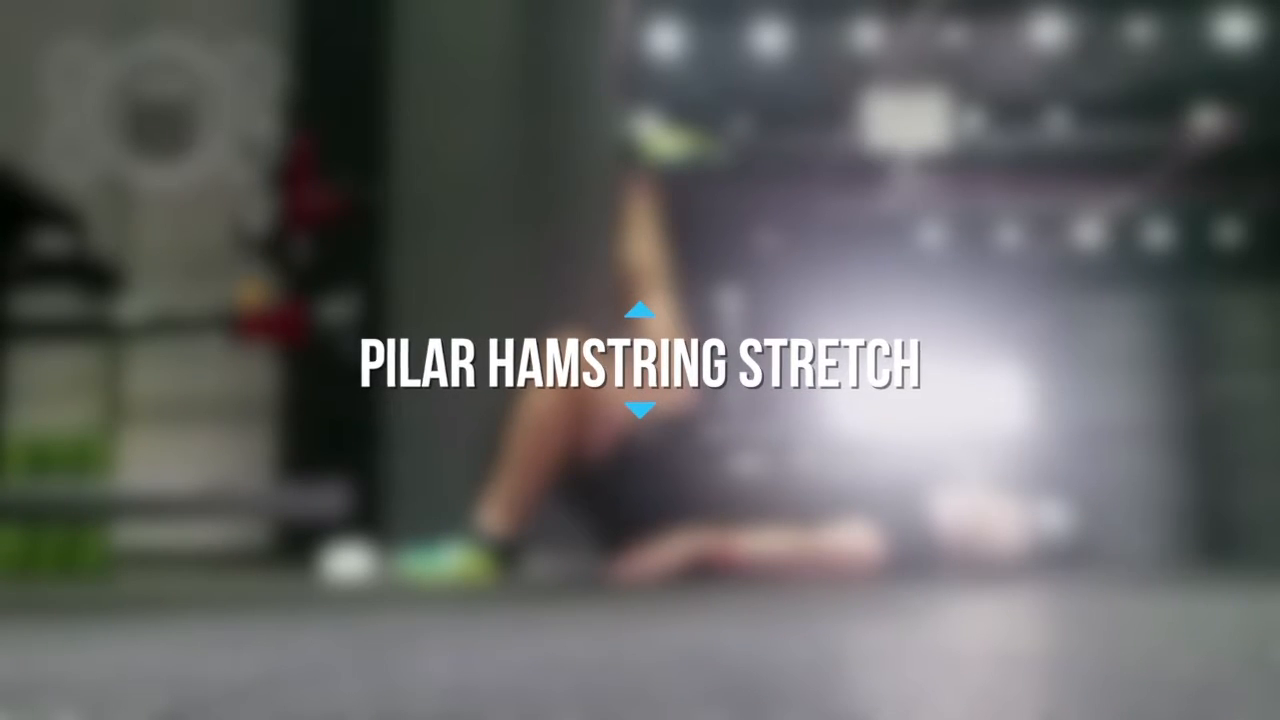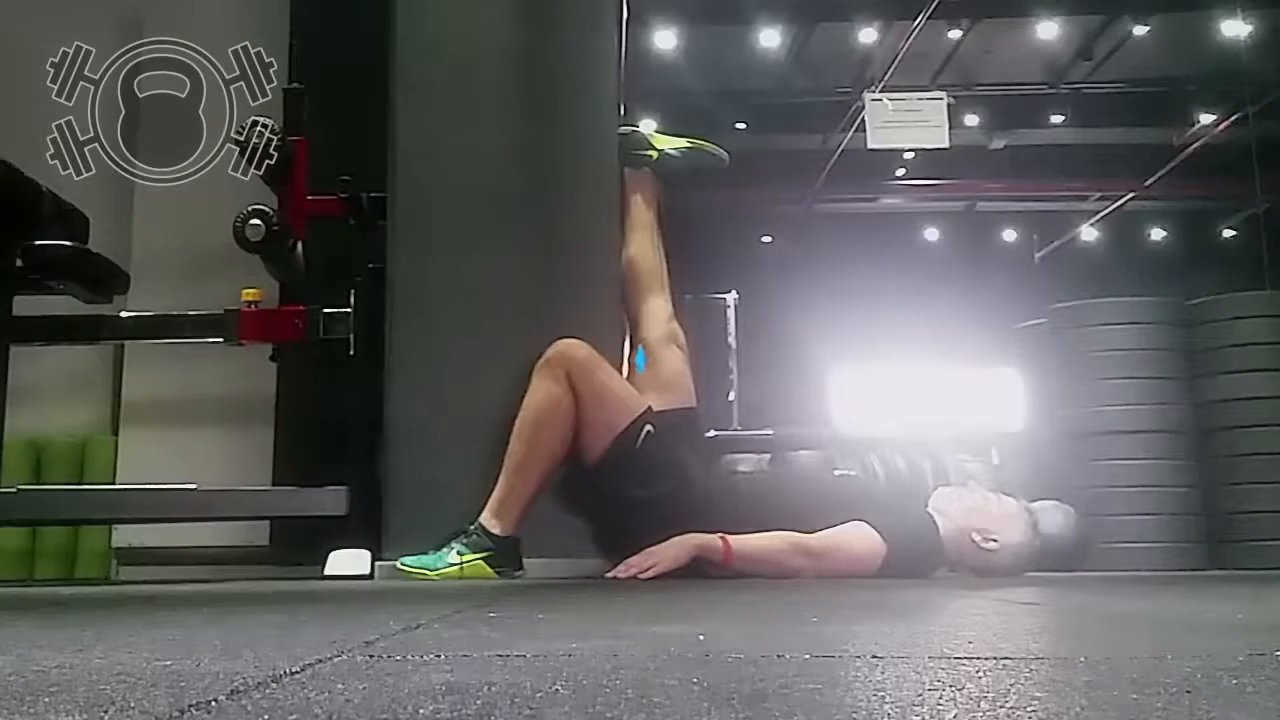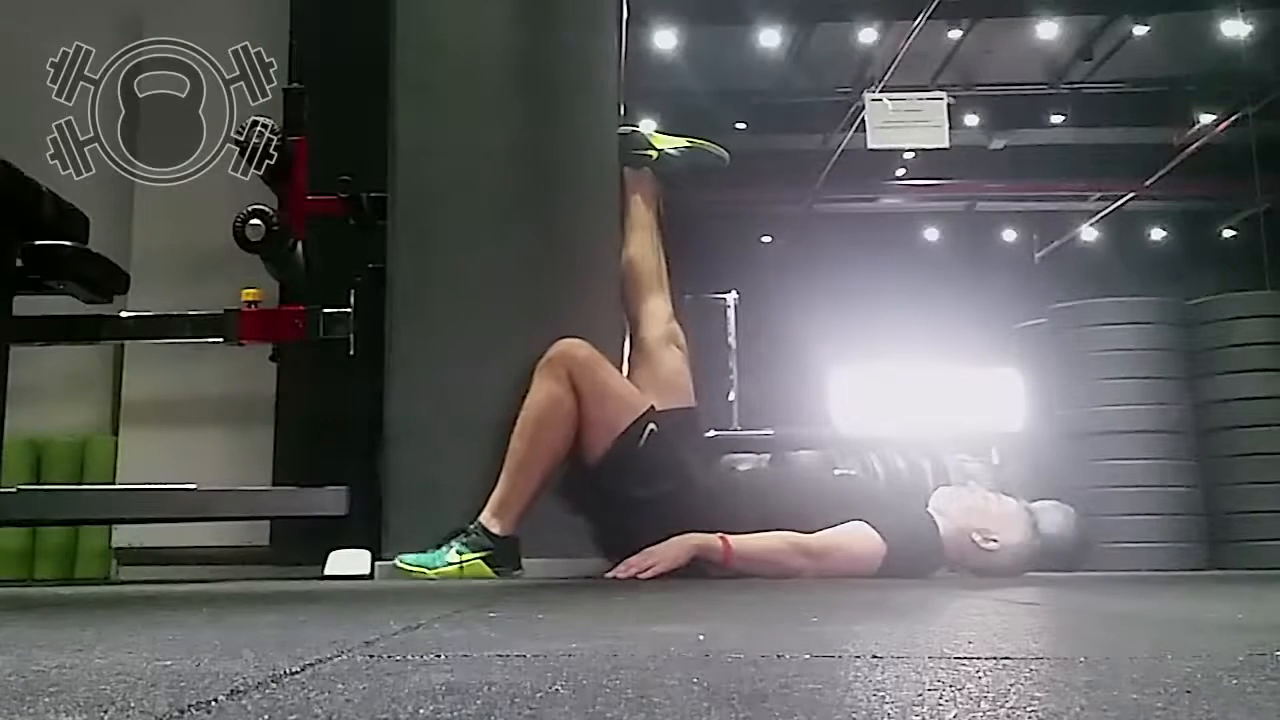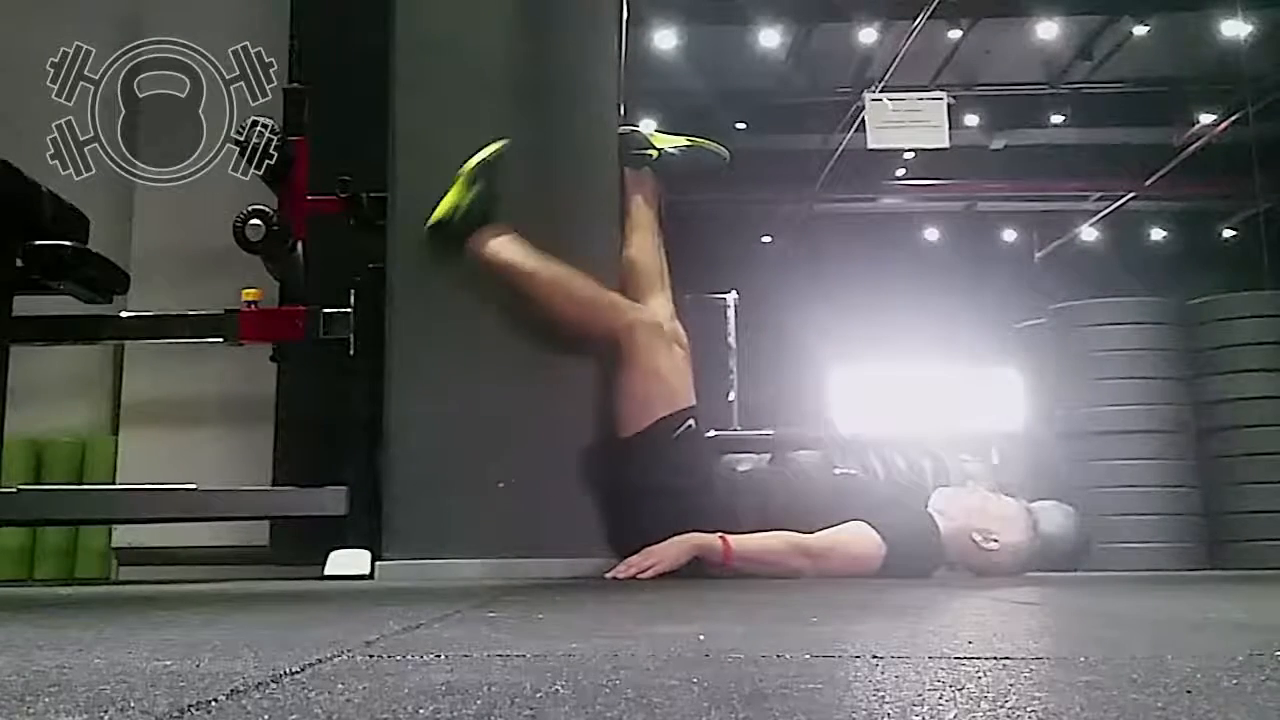
dt=0.5s
person 1, frame 1
left shoulder: (891, 538)
left elbow: (820, 553)
left wrist: (696, 544)
left hip: (672, 512)
right hip: (679, 492)
left ankle: (489, 543)
person 1, frame 2
left shoulder: (907, 539)
right shoulder: (903, 522)
left elbow: (808, 555)
left wrist: (696, 543)
left hip: (676, 511)
right hip: (687, 494)
left knee: (569, 360)
left ankle: (491, 542)
person 1, frame 3
left shoulder: (909, 539)
right shoulder: (905, 520)
left elbow: (811, 554)
left wrist: (696, 542)
left hip: (679, 508)
right hip: (692, 494)
left knee: (573, 359)
left ankle: (492, 538)
person 1, frame 4
left shoulder: (907, 538)
right shoulder: (908, 513)
left elbow: (811, 554)
left wrist: (699, 544)
left hip: (683, 504)
right hip: (699, 495)
left knee: (641, 324)
left ankle: (480, 234)
